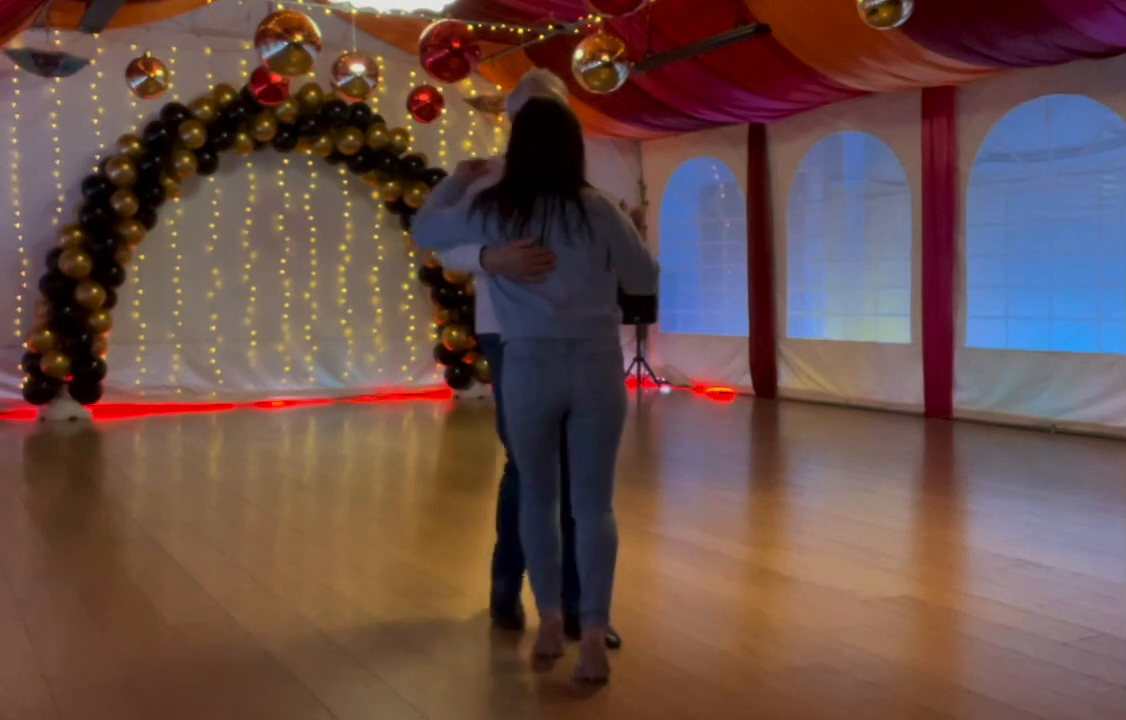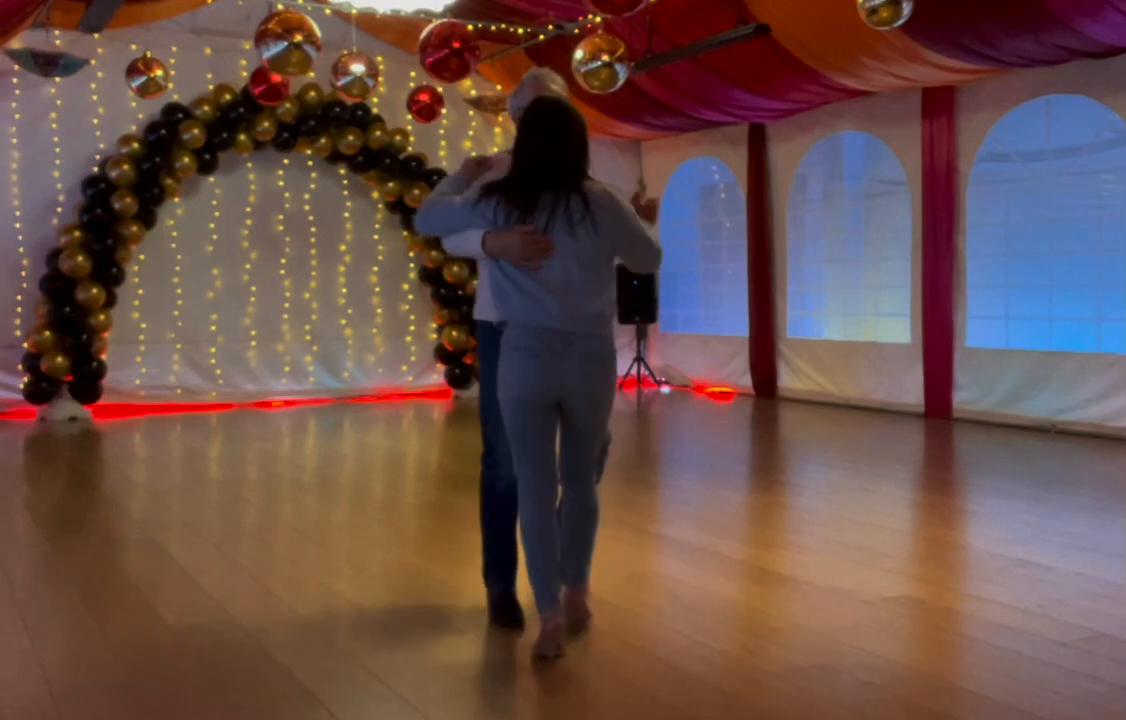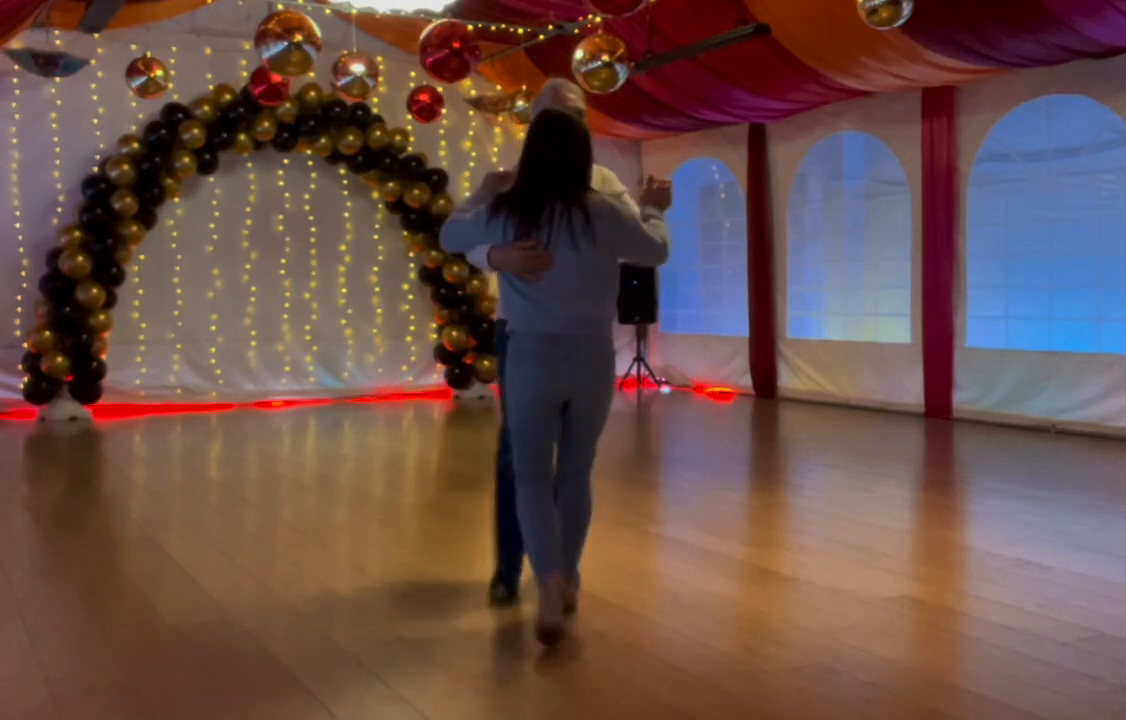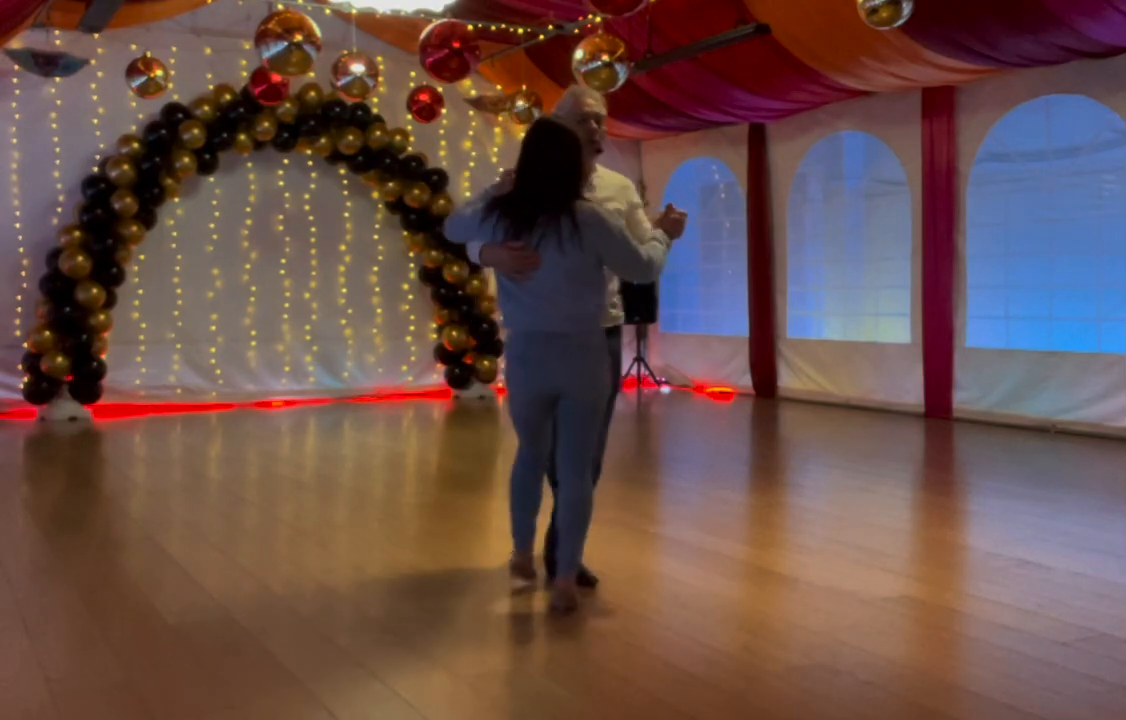
dt=0.3s
person 1, frame 1
left shoulder: (489, 210)
right shoulder: (597, 209)
left elbow: (424, 231)
right elbow: (645, 281)
left wrist: (457, 182)
right wrist: (626, 230)
left hip: (529, 366)
right hip: (597, 366)
left knee: (537, 494)
right knee: (594, 501)
left ankle: (550, 621)
right ankle: (594, 633)
person 1, frame 2
left shoulder: (494, 200)
right shoulder: (600, 202)
left elbow: (426, 220)
right elbow: (649, 259)
left wrist: (464, 176)
right wrist: (640, 219)
left hip: (525, 357)
right hip: (591, 358)
left knee: (536, 488)
right knee: (580, 481)
left ankle: (551, 619)
right ankle: (573, 592)
person 1, frame 3
left shoulder: (503, 214)
right shoulder: (601, 212)
left elbow: (449, 237)
right elbow: (655, 253)
left wrist: (486, 192)
right wrist: (653, 210)
left hip: (531, 360)
right hip: (592, 360)
left knee: (533, 481)
right knee: (575, 475)
left ankle: (552, 584)
right ankle: (566, 581)
person 1, frame 4
left shoulder: (500, 215)
right shoulder: (589, 219)
left elbow: (453, 228)
right elbow: (644, 269)
left wrist: (494, 191)
right wrist: (661, 235)
left hip: (526, 355)
right hip: (583, 355)
left knee: (531, 455)
right knee: (577, 470)
left ankle: (523, 552)
right ankle: (565, 579)
person 2, frame 1
right shoulder: (487, 179)
right elbow: (447, 248)
right wrist: (492, 258)
right hip: (511, 341)
left ankle: (576, 607)
right ankle: (506, 590)
person 2, frame 2
right shoulder: (492, 173)
right elbow: (453, 234)
right wrist: (497, 243)
right hip: (504, 330)
right knee: (505, 462)
right ankle: (501, 587)
person 2, frame 3
left shoulder: (603, 181)
right shoulder: (512, 182)
right elbow: (473, 242)
right wrist: (499, 257)
right knee: (516, 444)
right ankle: (508, 562)
person 2, frame 4
left shoulder: (621, 189)
right elbow: (477, 238)
left wrist: (667, 232)
right wrist: (493, 254)
left hip: (604, 330)
left knee: (590, 445)
left ankle: (562, 546)
right ankle: (562, 548)
